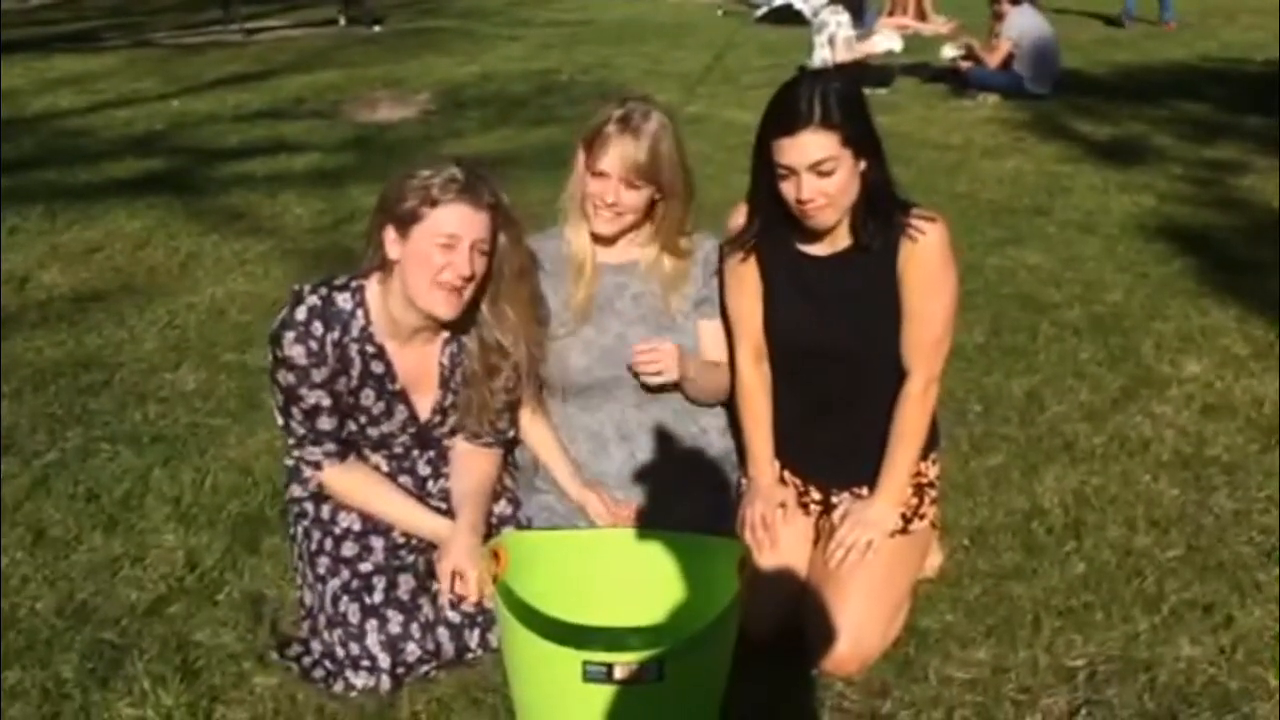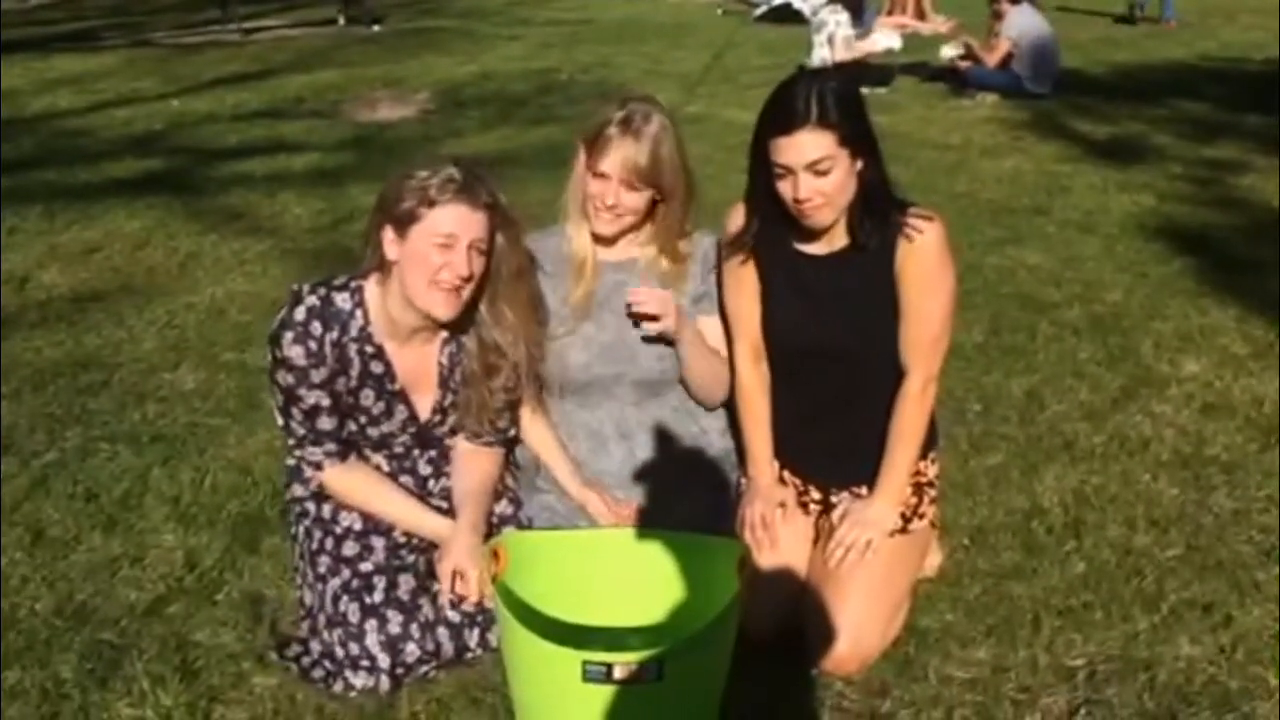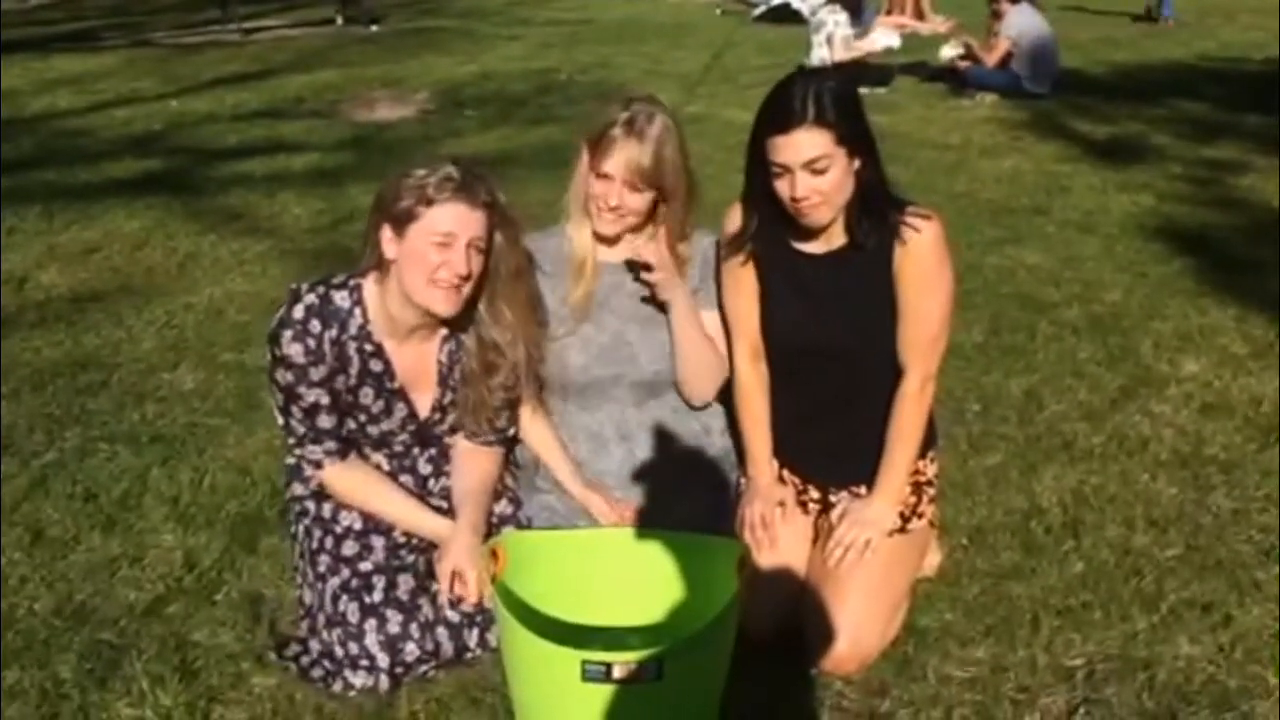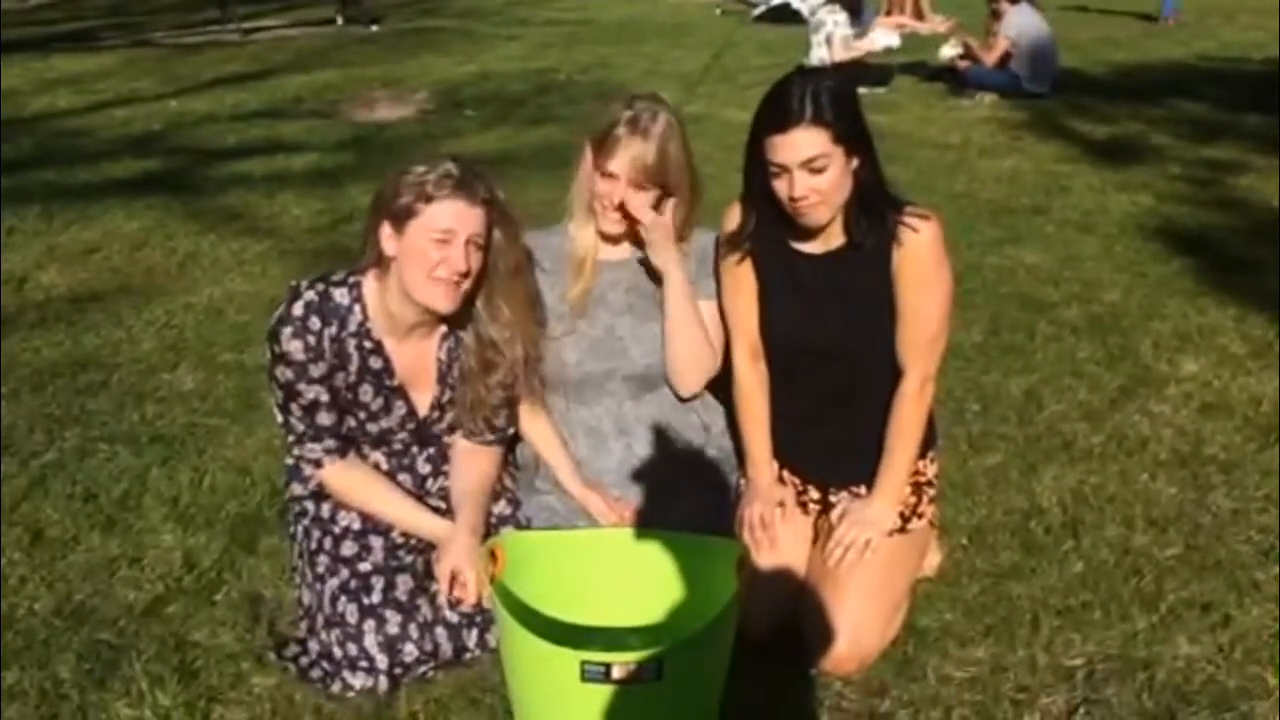
dt=0.1s
person 1, frame 1
left shoulder: (916, 240)
right shoulder: (752, 229)
left elbow: (921, 379)
right elbow: (751, 359)
left wrist: (884, 504)
right wrist: (762, 478)
left hip: (886, 466)
right hip: (789, 463)
left knee: (840, 652)
right knee: (752, 622)
left ankle: (907, 545)
right ankle: (826, 542)
person 1, frame 2
left shoulder: (914, 238)
right shoulder: (749, 229)
left elbow: (920, 379)
right elbow: (750, 359)
left wrist: (883, 503)
right wrist: (761, 477)
left hip: (885, 467)
right hip: (788, 463)
left knee: (840, 650)
right knee: (753, 622)
left ankle: (906, 546)
person 1, frame 3
left shoulder: (911, 237)
right shoulder: (747, 228)
left elbow: (918, 377)
right elbow: (749, 358)
left wrist: (883, 502)
right wrist: (760, 477)
left hip: (884, 465)
right hip: (786, 461)
left knee: (839, 649)
right knee: (752, 622)
left ankle: (905, 545)
right ankle: (823, 541)
person 1, frame 4
left shoulder: (910, 237)
right shoulder: (747, 228)
left elbow: (917, 377)
right elbow: (748, 359)
left wrist: (882, 502)
right wrist: (760, 476)
left hip: (882, 466)
right hip: (787, 462)
left knee: (838, 649)
right knee: (752, 621)
left ankle: (906, 545)
person 2, frame 1
left shoulder: (489, 325)
right shoulder: (314, 324)
left elbow: (479, 440)
right elbow: (327, 464)
left wrist: (468, 530)
right wrist: (442, 533)
left hip: (457, 498)
right hip: (351, 502)
right knee: (379, 652)
person 2, frame 2
left shoulder: (490, 324)
right shoulder: (313, 325)
left elbow: (481, 439)
right elbow: (328, 464)
left wrist: (469, 530)
right wrist: (444, 532)
left hip: (457, 497)
right hip: (350, 503)
right knee: (379, 653)
person 2, frame 3
left shoulder: (487, 322)
right shoulder: (312, 323)
left elbow: (480, 439)
right elbow: (328, 463)
left wrist: (469, 530)
right wrist: (444, 532)
left hip: (456, 495)
right hip: (349, 502)
right knee: (377, 653)
person 2, frame 4
left shoulder: (486, 320)
right shoulder: (311, 320)
left elbow: (480, 438)
right elbow: (327, 461)
left wrist: (467, 531)
right wrist: (441, 533)
left hip: (456, 495)
right hip: (350, 502)
right knee: (377, 650)
person 3, frame 1
left shoulder: (699, 259)
right shoulder: (537, 262)
left elbow: (720, 383)
left wrist: (686, 371)
right wrist: (577, 489)
left hip: (686, 485)
right hip: (569, 493)
person 3, frame 2
left shoulder: (700, 256)
right shoulder: (537, 261)
left elbow: (717, 388)
right elbow: (522, 399)
left wrist: (682, 330)
right wrist: (577, 488)
left hip: (686, 482)
right hip: (569, 494)
person 3, frame 3
left shoulder: (700, 256)
right shoulder: (537, 261)
left elbow: (704, 390)
right elbow: (522, 398)
left wrist: (675, 293)
right wrist: (578, 489)
left hip: (685, 483)
right hip: (569, 493)
person 3, frame 4
left shoulder: (699, 253)
right shoulder: (538, 258)
left elbow: (691, 379)
right elbow: (524, 396)
left wrist: (671, 265)
right wrist: (578, 487)
left hip: (684, 481)
right hip: (567, 493)
